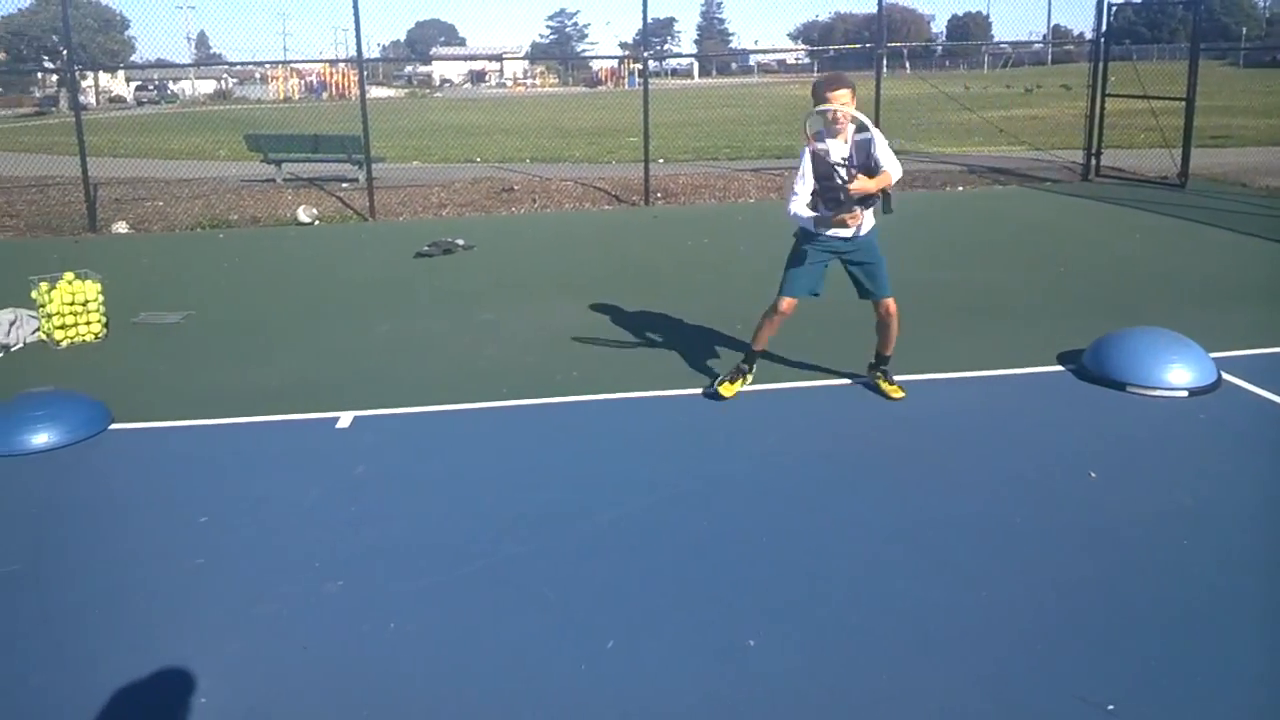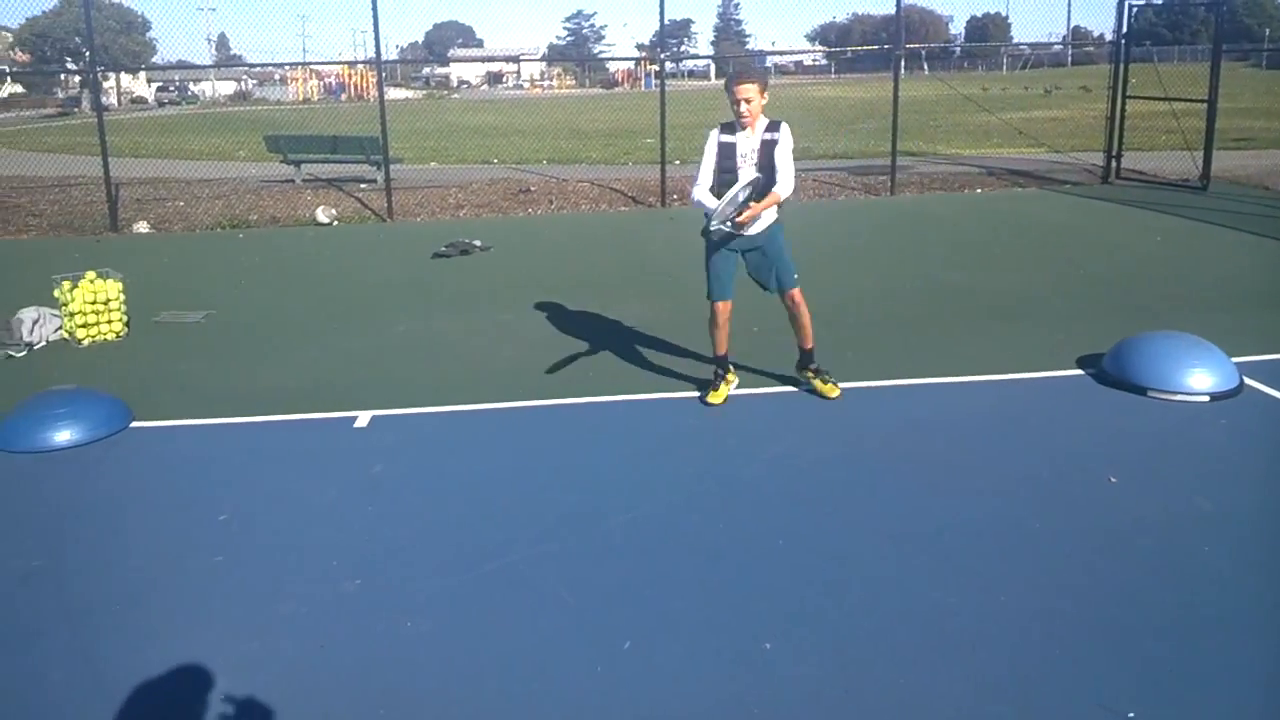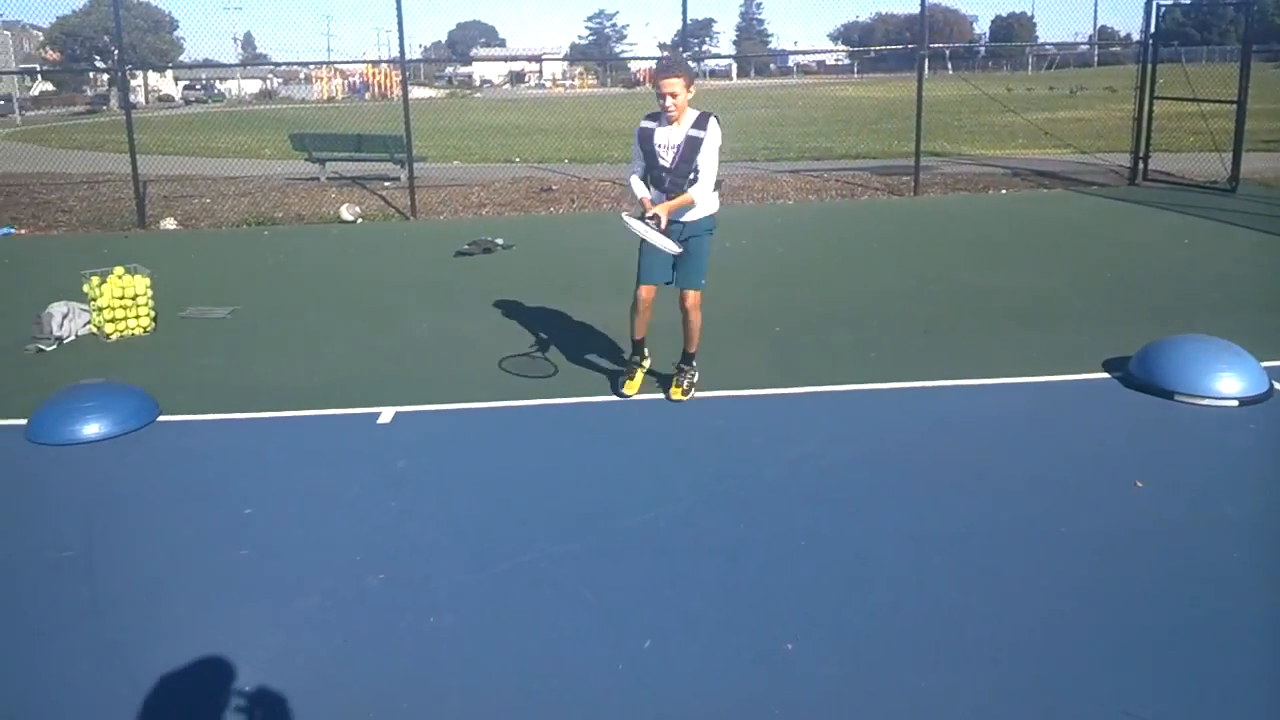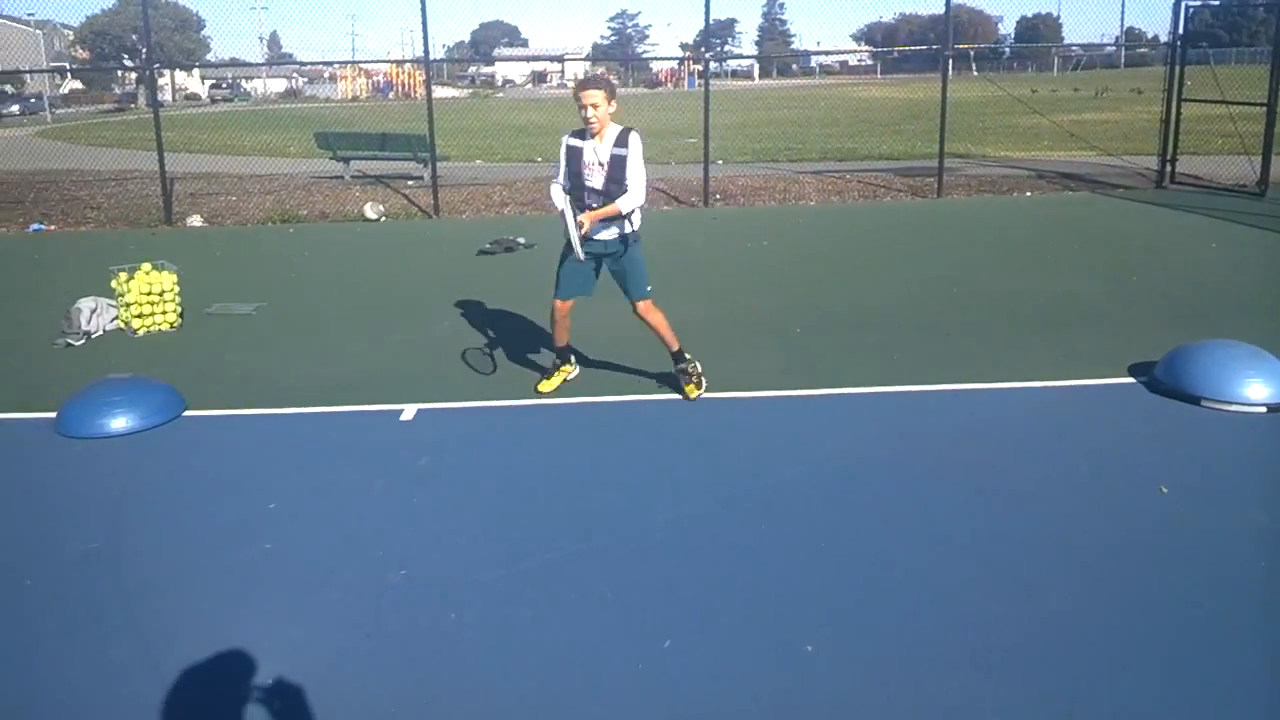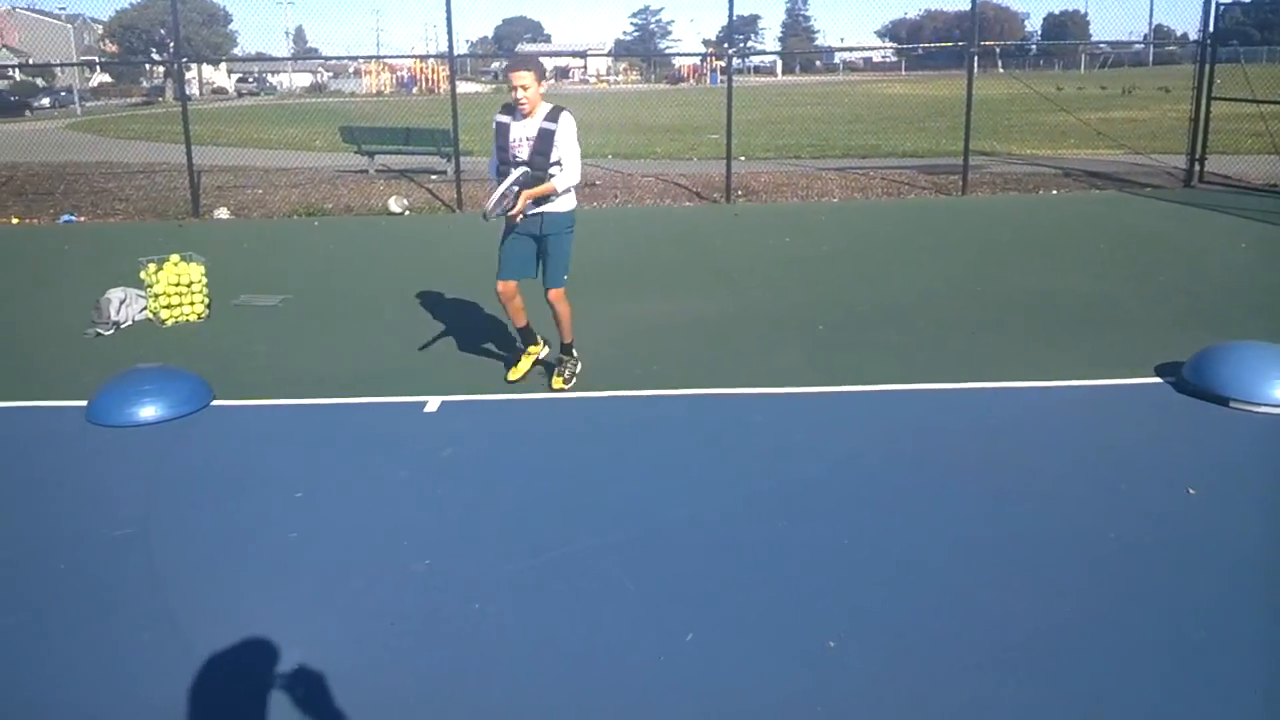
dt=0.2s
person 1, frame 1
left shoulder: (868, 134)
right shoulder: (813, 147)
left elbow: (893, 169)
right elbow: (799, 208)
left wrist: (871, 185)
right wrist: (832, 218)
left hip: (860, 236)
right hip: (820, 235)
left knee: (888, 308)
right knee: (784, 306)
left ankle: (881, 368)
right ankle: (746, 366)
person 1, frame 2
left shoulder: (778, 132)
right shoulder: (719, 137)
left elbow: (785, 183)
right elbow: (699, 190)
left wrist: (758, 209)
left hip: (765, 228)
right hip: (723, 232)
left knee: (793, 298)
right knee: (720, 308)
left ankle: (808, 365)
right ankle: (723, 372)
person 1, frame 3
left shoulder: (707, 125)
right shoulder: (648, 126)
left elbow: (707, 180)
right elbow: (637, 174)
left wrist: (669, 205)
right wrist: (646, 202)
left hip: (698, 221)
right hip: (659, 221)
left knee: (690, 300)
right knee: (644, 294)
left ankle: (687, 365)
right ankle: (637, 358)
person 1, frame 4
left shoulder: (630, 142)
right shoulder: (571, 142)
left elbow: (636, 195)
right elbow: (558, 186)
left wrist: (596, 216)
right wrist: (571, 215)
left hip: (621, 236)
right hip: (584, 237)
left knee: (644, 308)
right knee: (560, 306)
left ankle: (685, 363)
right ankle: (564, 363)
person 1, frame 5
left shoulder: (560, 120)
right shoulder: (503, 121)
left elbow: (572, 174)
right elbow: (497, 165)
left wrist: (530, 193)
left hip: (555, 216)
right hip: (520, 218)
left knee: (555, 293)
right knee: (505, 287)
left ankle: (567, 356)
right ankle: (531, 345)
